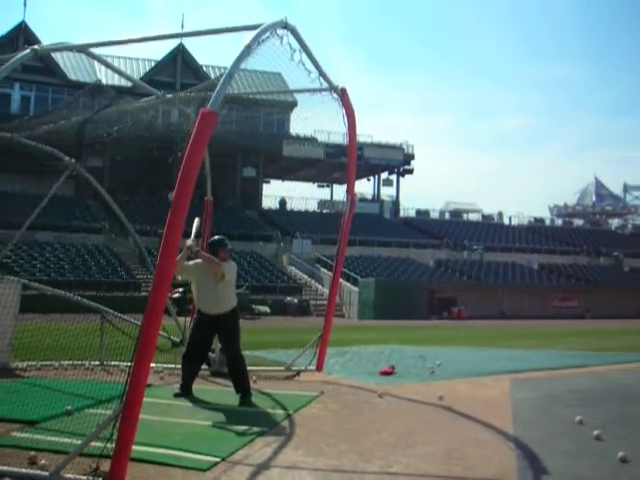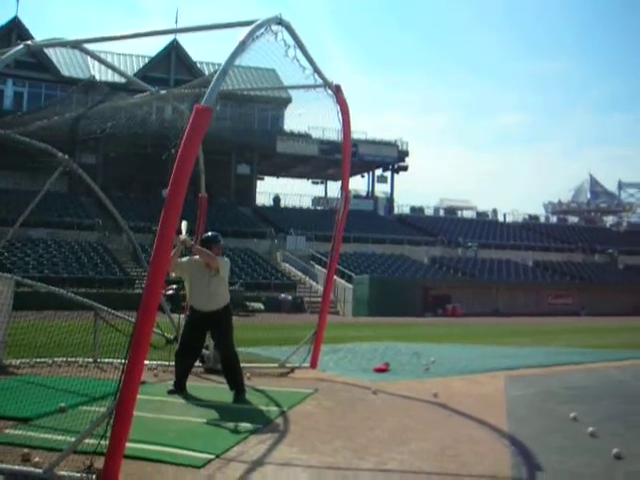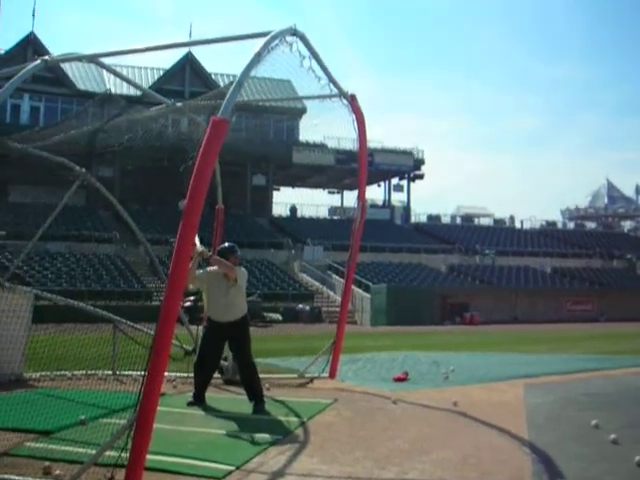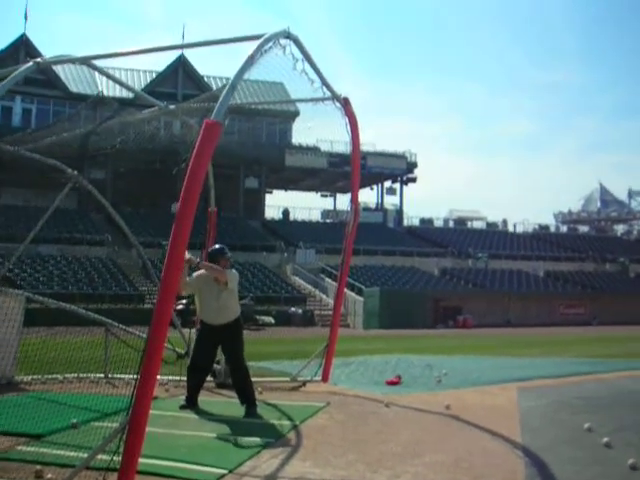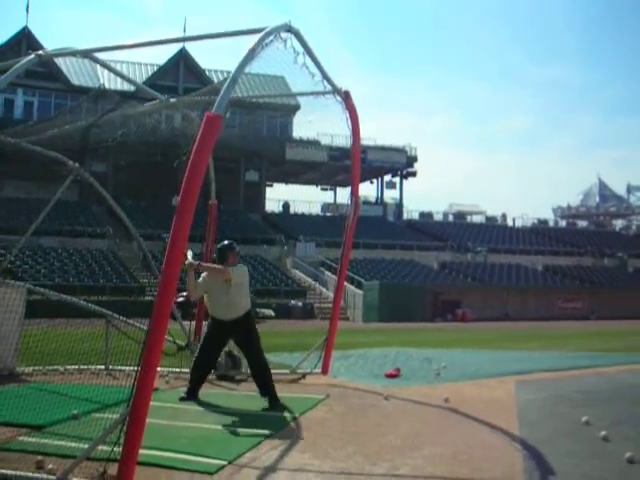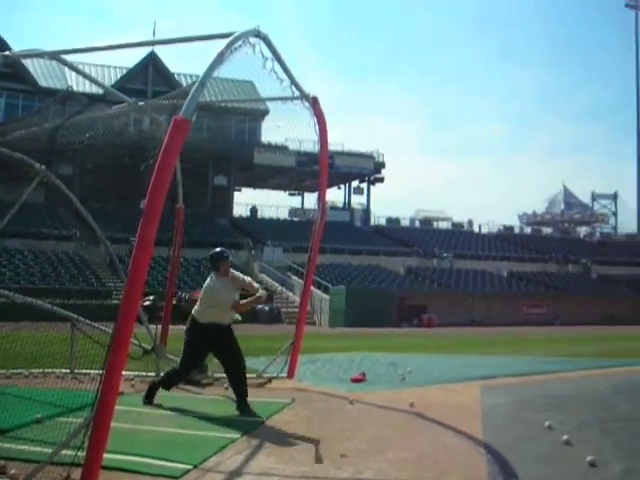
dt=0.3s
person 1, frame 1
left shoulder: (231, 266)
right shoulder: (197, 266)
left elbow: (217, 267)
right elbow: (177, 269)
left wrist: (196, 251)
right wrist: (186, 251)
left hip: (227, 316)
right hip: (204, 316)
left knee: (234, 355)
right knee: (192, 353)
left ankle: (245, 393)
right ankle: (186, 387)
person 1, frame 2
left shoulder: (224, 263)
right shoulder: (191, 263)
left elbow: (211, 260)
right elbow: (171, 267)
left wrist: (190, 245)
right wrist: (179, 246)
left hip: (220, 313)
right hip: (196, 313)
left knee: (227, 352)
right knee: (185, 350)
left ankle: (239, 390)
right ankle: (179, 384)
person 1, frame 3
left shoulder: (242, 273)
right shoulder: (208, 274)
left elbow: (230, 270)
right elbow: (189, 279)
left wrist: (208, 256)
right wrist: (196, 258)
left hip: (238, 324)
right hip: (214, 324)
left knee: (245, 363)
right knee: (203, 362)
left ankle: (258, 401)
right ankle: (198, 396)
person 1, frame 4
left shoulder: (233, 275)
right shoulder: (200, 277)
left elbow: (220, 274)
right elbow: (182, 289)
left wrist: (196, 263)
right wrist: (186, 266)
left hip: (231, 326)
right hip: (207, 327)
left knee: (237, 366)
right knee: (197, 365)
left ankle: (250, 404)
right ankle: (191, 399)
person 1, frame 5
left shoulder: (242, 271)
right shoulder: (208, 276)
left elbow: (223, 272)
right elbow: (193, 295)
left wrist: (198, 265)
right wrist: (191, 271)
left hip: (242, 321)
right hip: (218, 322)
left knee: (256, 358)
right knee: (203, 358)
left ankle: (272, 397)
right ankle: (192, 390)
person 1, frame 6
left shoulder: (231, 274)
right shoulder: (214, 285)
left elbow: (247, 282)
right elbow: (237, 307)
left wrist: (259, 291)
right wrist: (256, 298)
left hip: (222, 328)
right hip: (201, 329)
left knee: (237, 364)
right knee: (185, 367)
left ankle: (242, 403)
right ankle: (155, 386)
